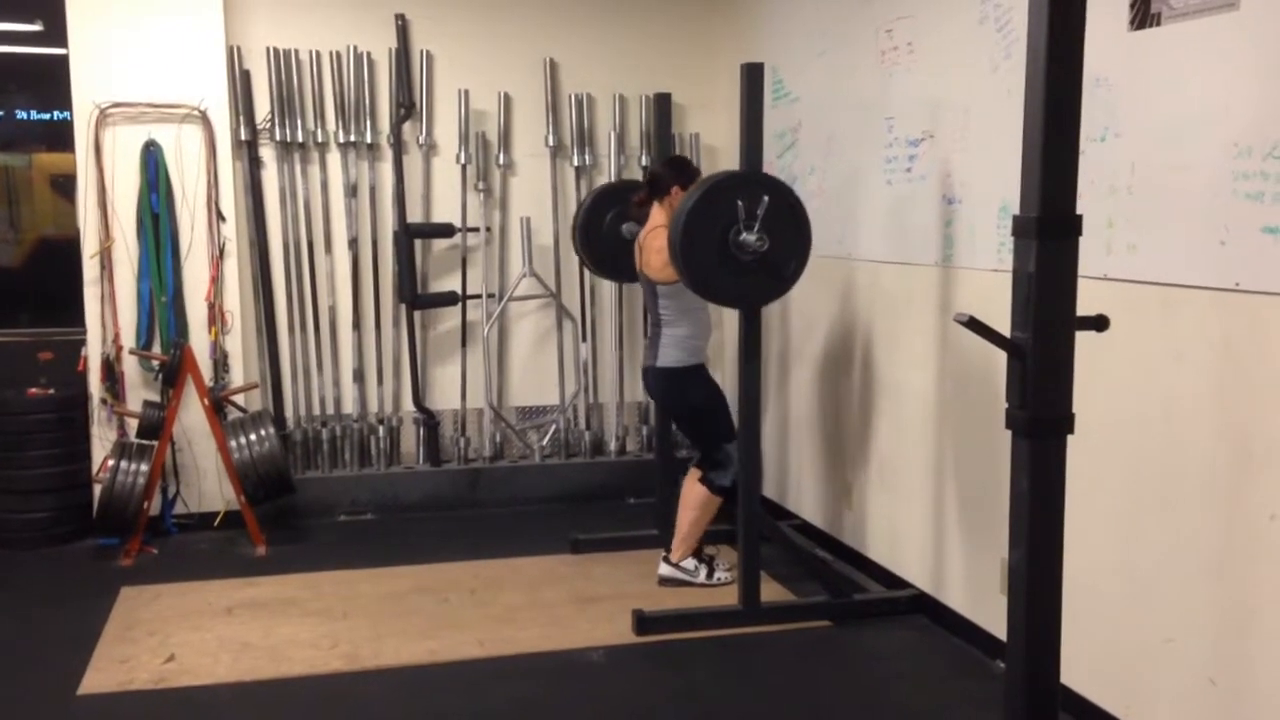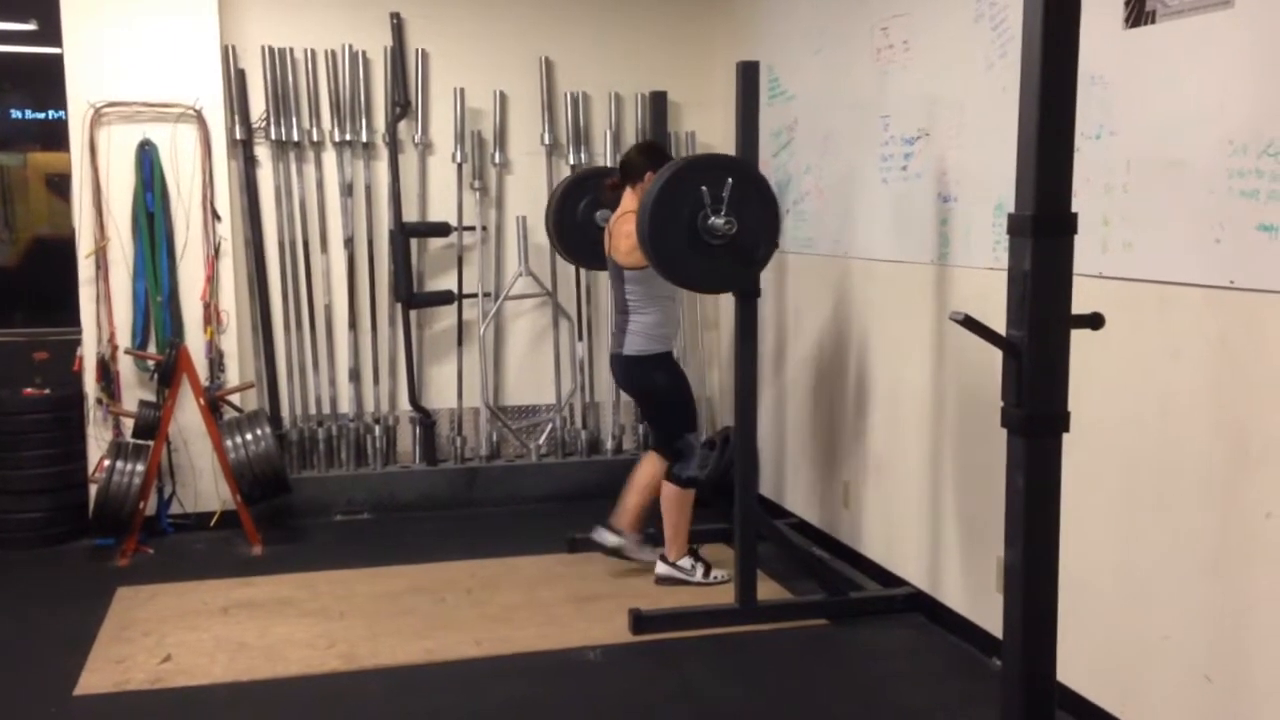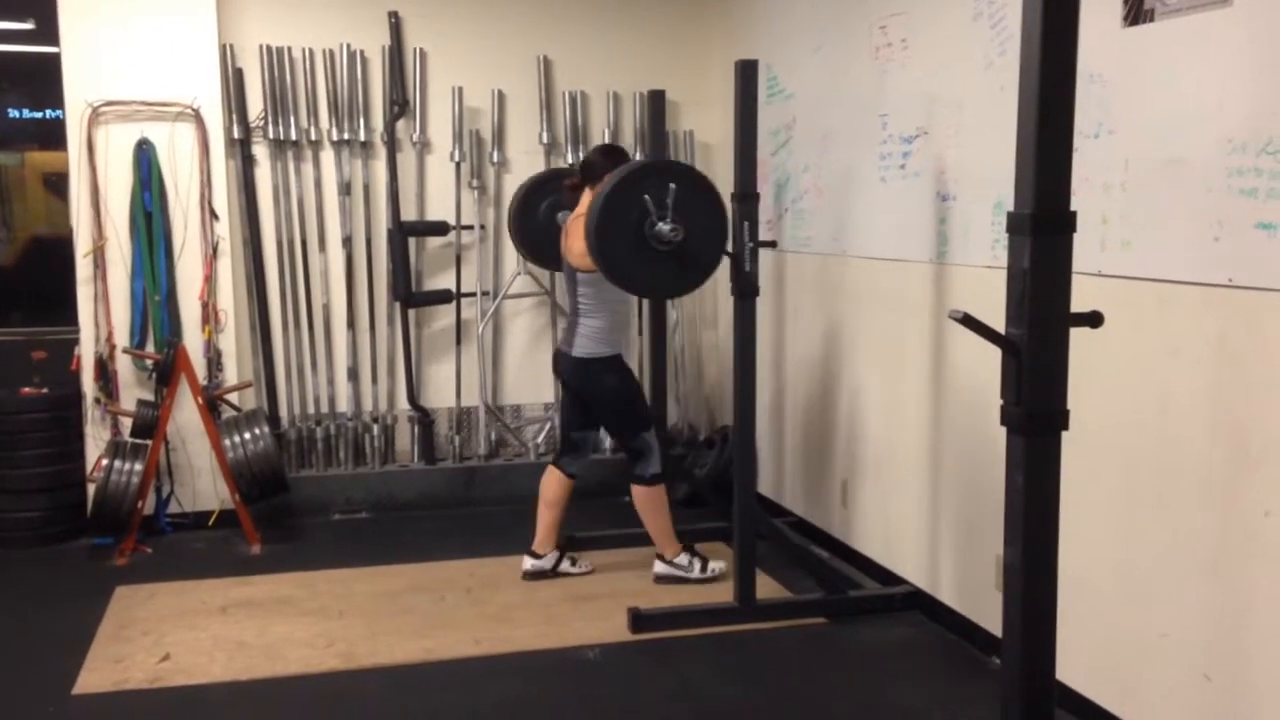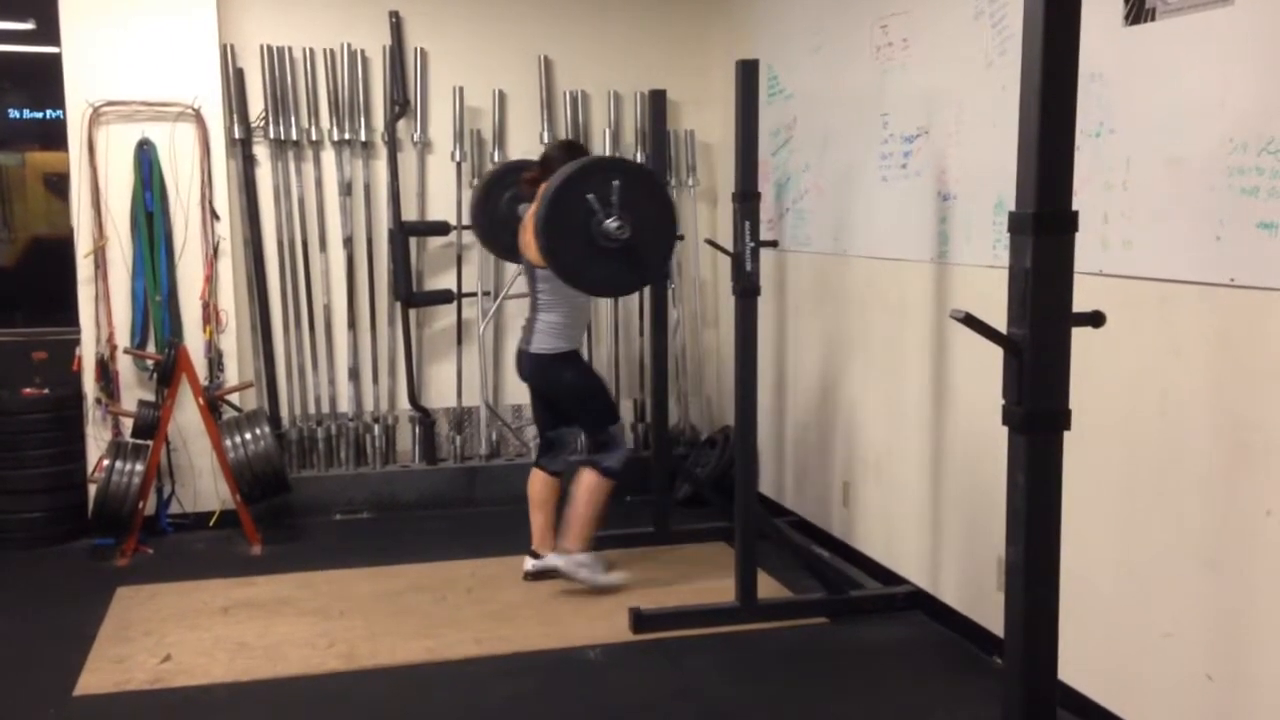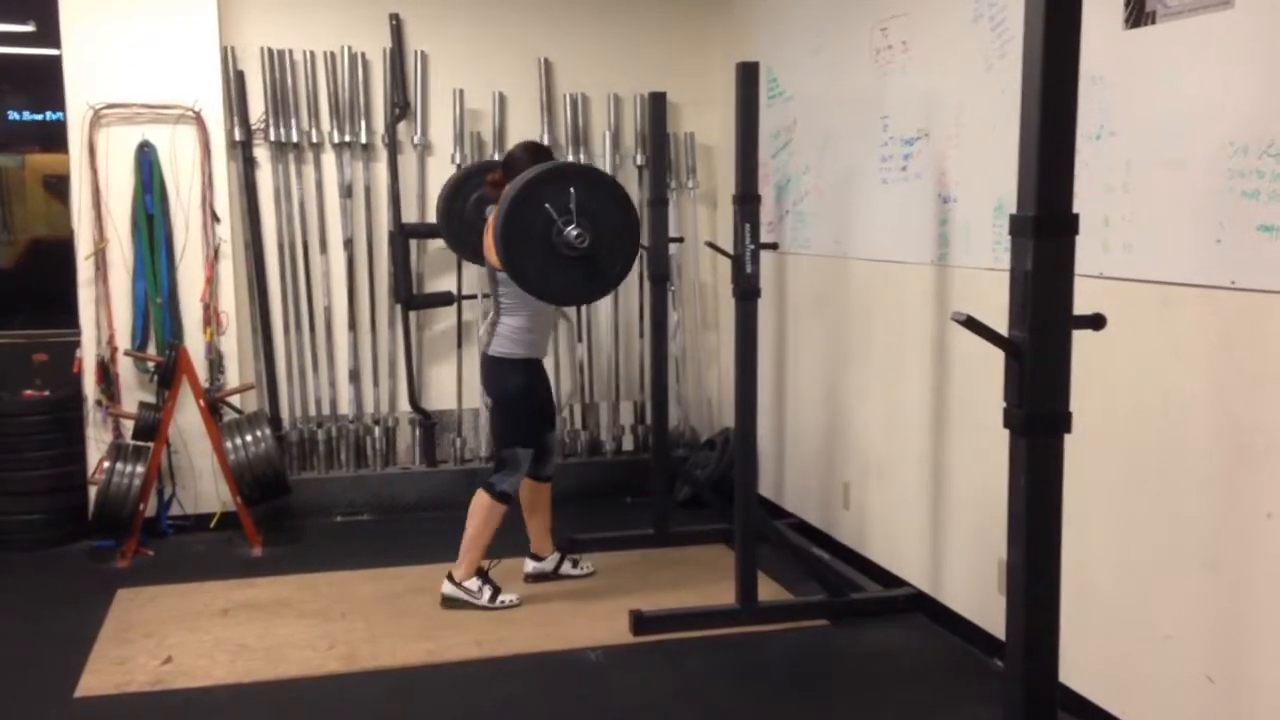
dt=0.3s
person 1, frame 1
left shoulder: (648, 237)
right shoulder: (665, 243)
left hip: (664, 366)
right hip: (679, 369)
left knee: (709, 456)
right knee: (722, 461)
left ankle: (684, 549)
right ankle: (679, 561)
person 1, frame 2
left shoulder: (618, 223)
right shoulder: (635, 229)
left hip: (632, 354)
right hip: (647, 358)
left knee: (667, 446)
right knee: (683, 452)
left ankle: (620, 528)
right ankle: (676, 560)
person 1, frame 3
left shoulder: (575, 224)
right shoulder: (590, 232)
left hip: (574, 357)
right hip: (596, 361)
left knee: (572, 453)
right knee: (645, 453)
left ankle: (541, 554)
right ankle: (673, 558)
person 1, frame 4
left shoulder: (533, 219)
left hip: (539, 351)
right hip: (556, 356)
left knee: (554, 450)
right knee: (611, 444)
left ankle: (542, 552)
right ankle: (573, 551)
person 1, frame 5
left shoulder: (501, 224)
left hip: (515, 360)
right hip: (512, 363)
left knee: (537, 459)
right knee: (509, 470)
left ankle: (543, 556)
right ankle: (462, 578)
